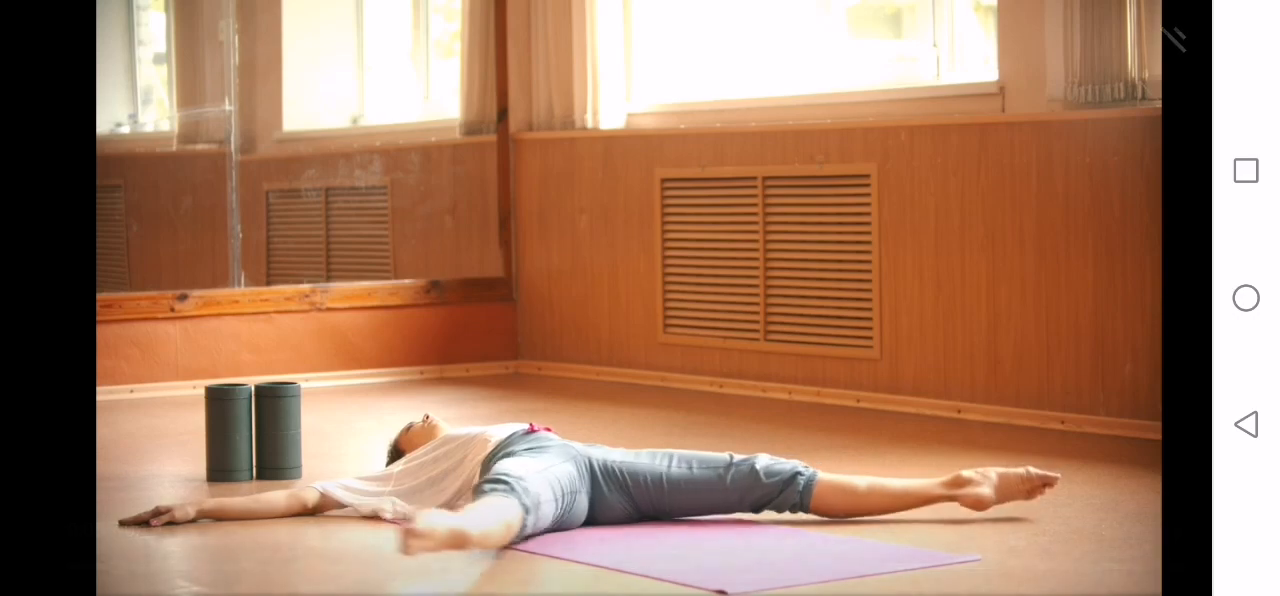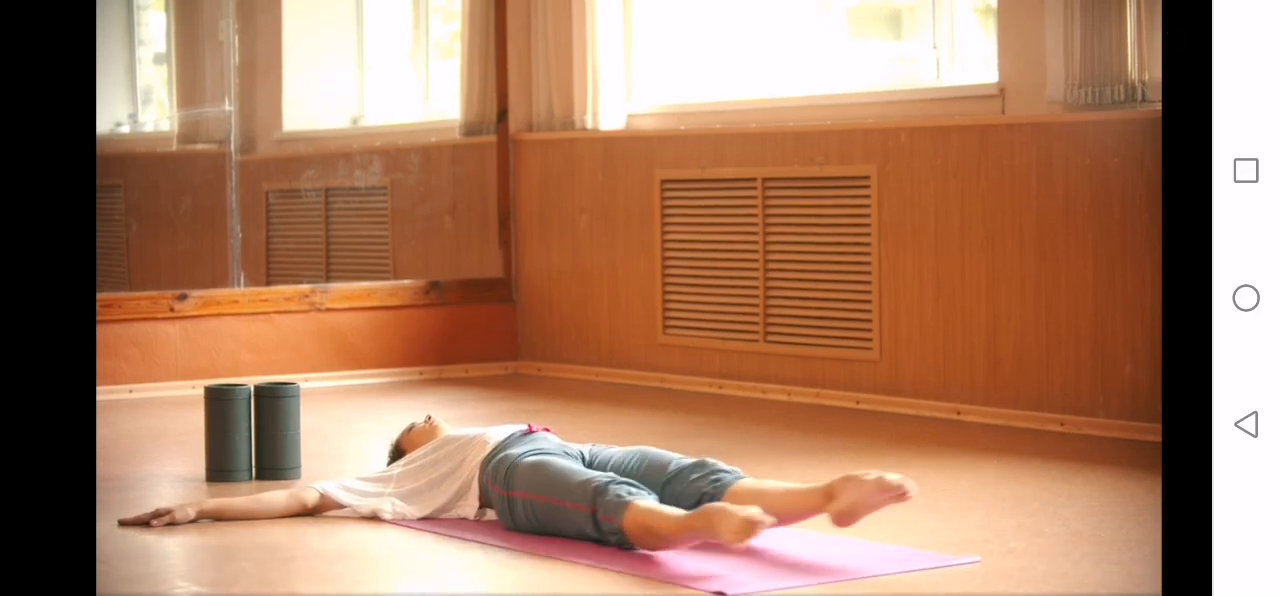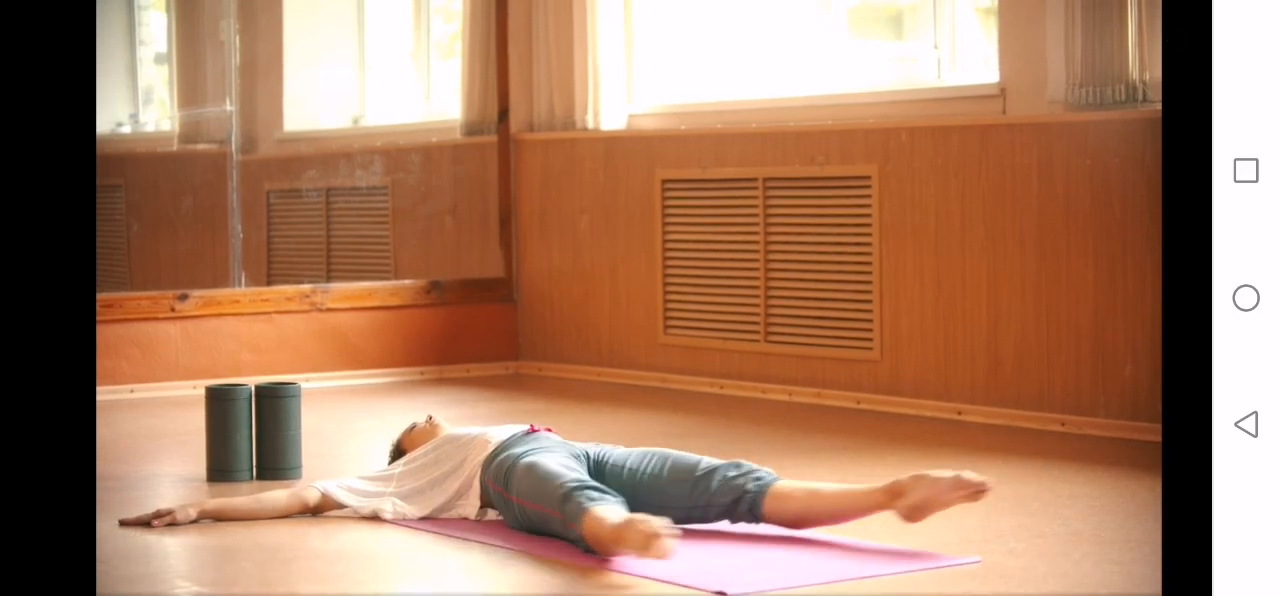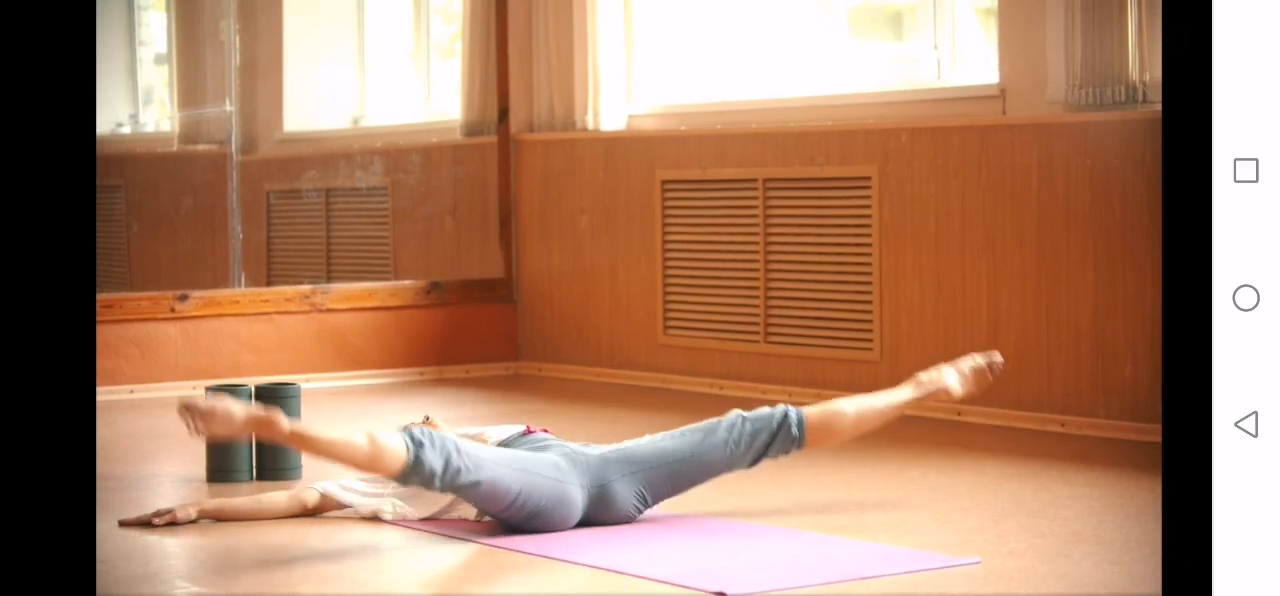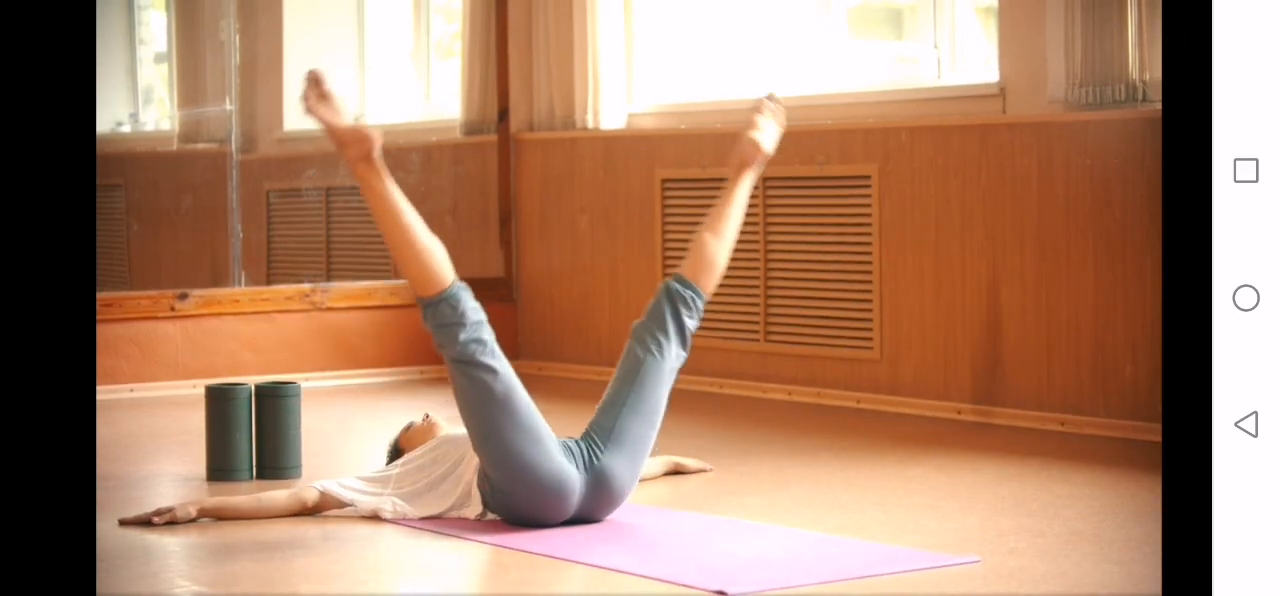
dt=1s
person 1, frame 1
left shoulder: (459, 452)
right shoulder: (394, 478)
right elbow: (300, 496)
right wrist: (197, 507)
left hip: (581, 460)
right hip: (527, 468)
left knee: (768, 477)
right knee: (516, 500)
person 1, frame 2
left shoulder: (465, 445)
right shoulder: (395, 478)
right elbow: (297, 496)
right wrist: (197, 508)
left hip: (563, 451)
right hip: (517, 471)
left knee: (703, 479)
right knee: (621, 504)
left ankle: (828, 494)
person 1, frame 3
left shoulder: (473, 438)
right shoulder: (398, 477)
right elbow: (300, 497)
right wrist: (199, 507)
left hip: (572, 453)
right hip: (522, 468)
left knee: (735, 483)
right knee: (590, 505)
left ankle: (899, 490)
person 1, frame 4
right shoulder: (389, 490)
right elbow: (304, 497)
right wrist: (200, 509)
left hip: (588, 470)
right hip: (548, 484)
left knee: (771, 426)
person 1, frame 5
left shoulder: (487, 455)
right shoulder: (403, 477)
right elbow: (300, 496)
left wrist: (656, 450)
right wrist: (202, 506)
left hip: (592, 474)
right hip: (540, 490)
left knee: (674, 311)
right knee: (457, 321)
